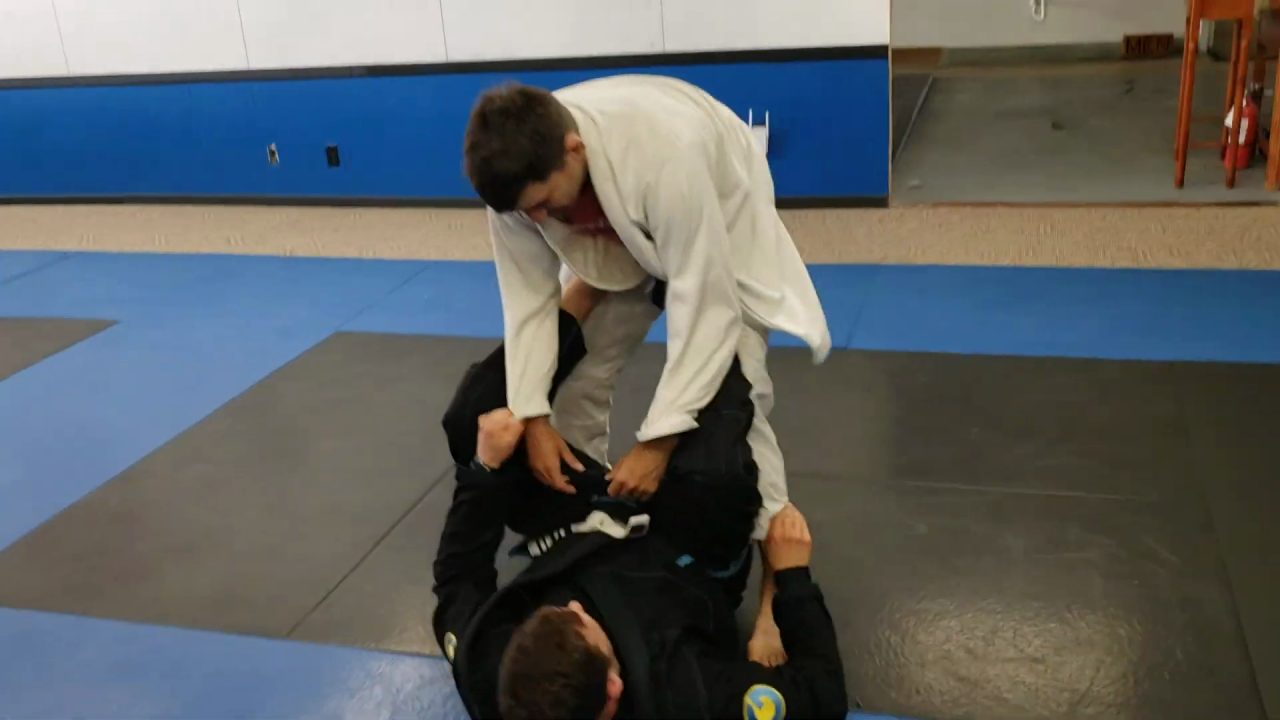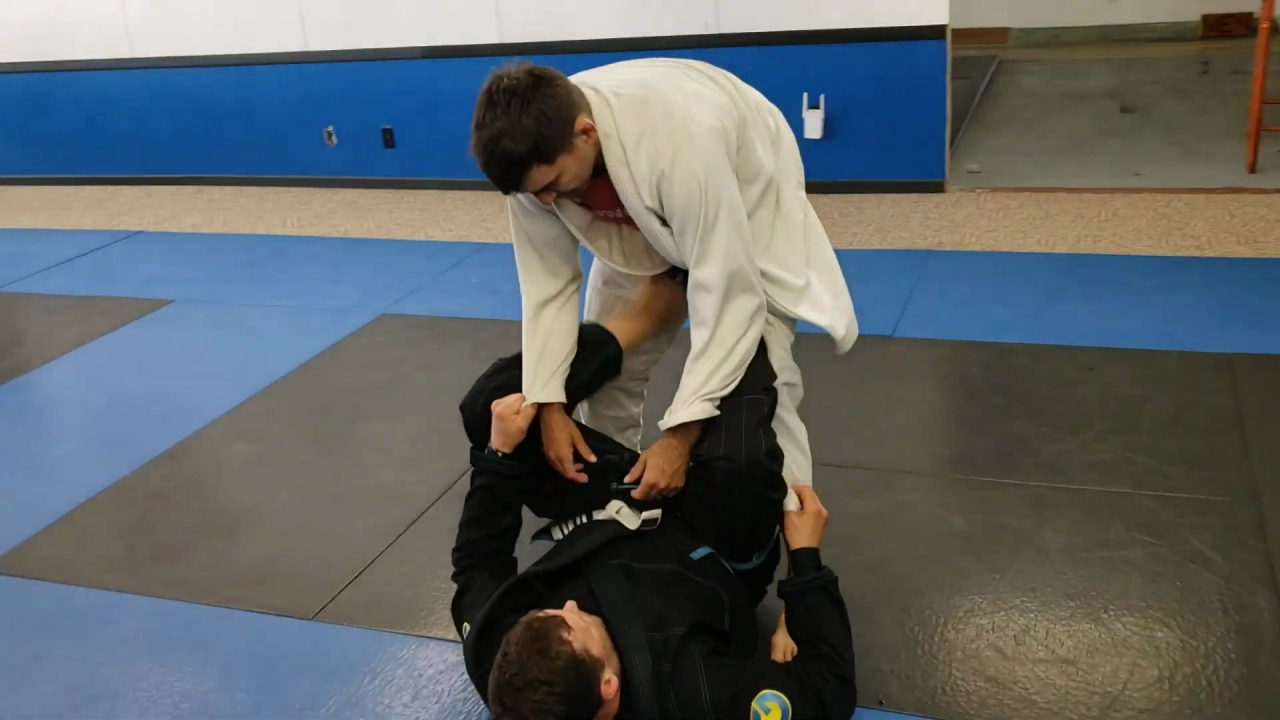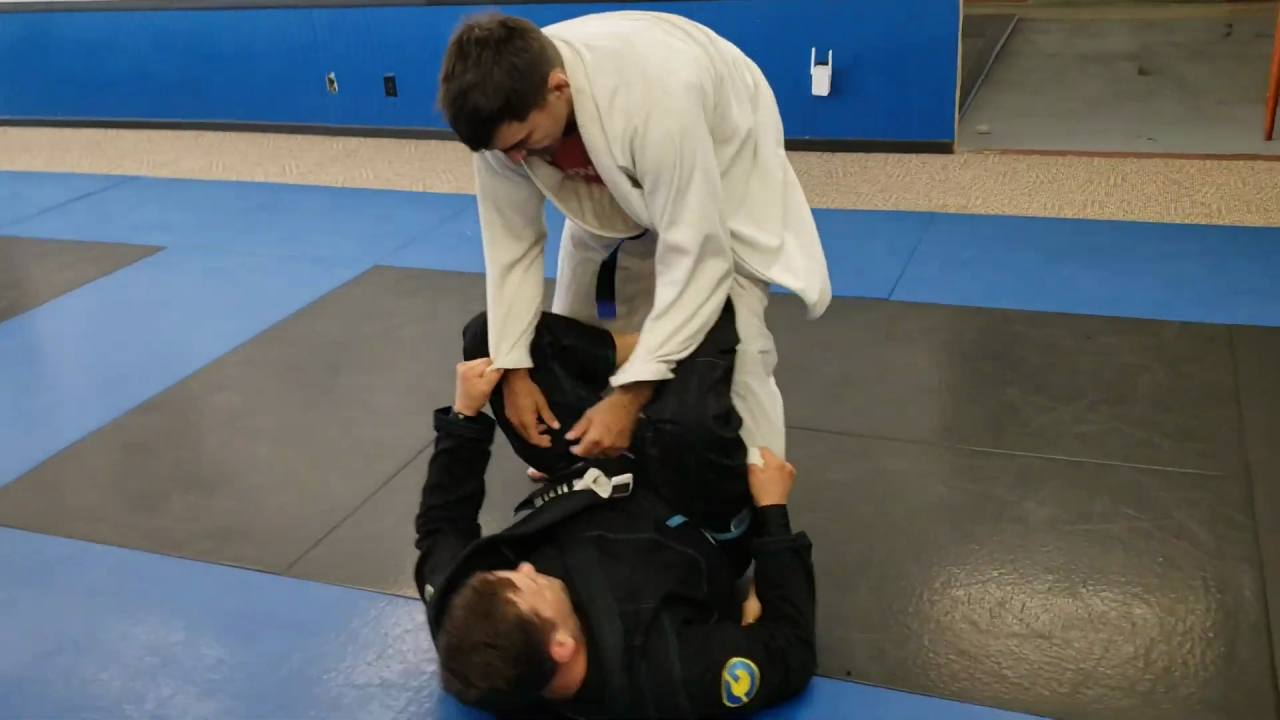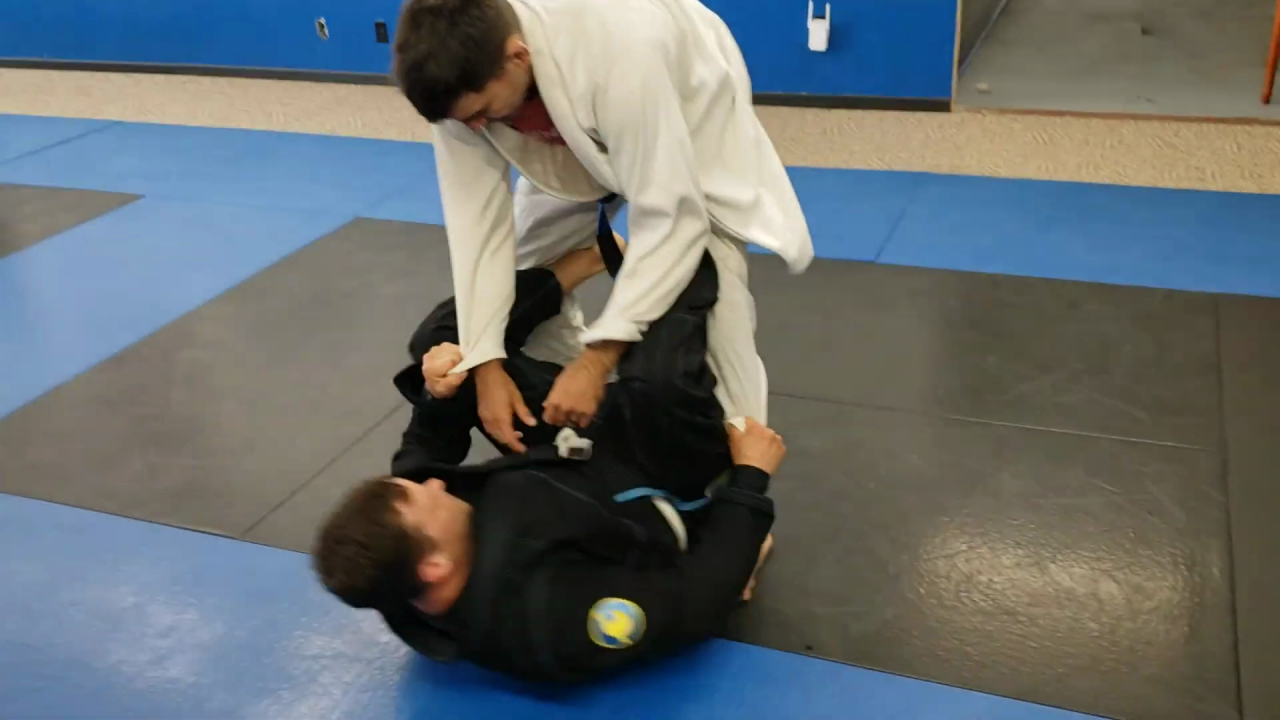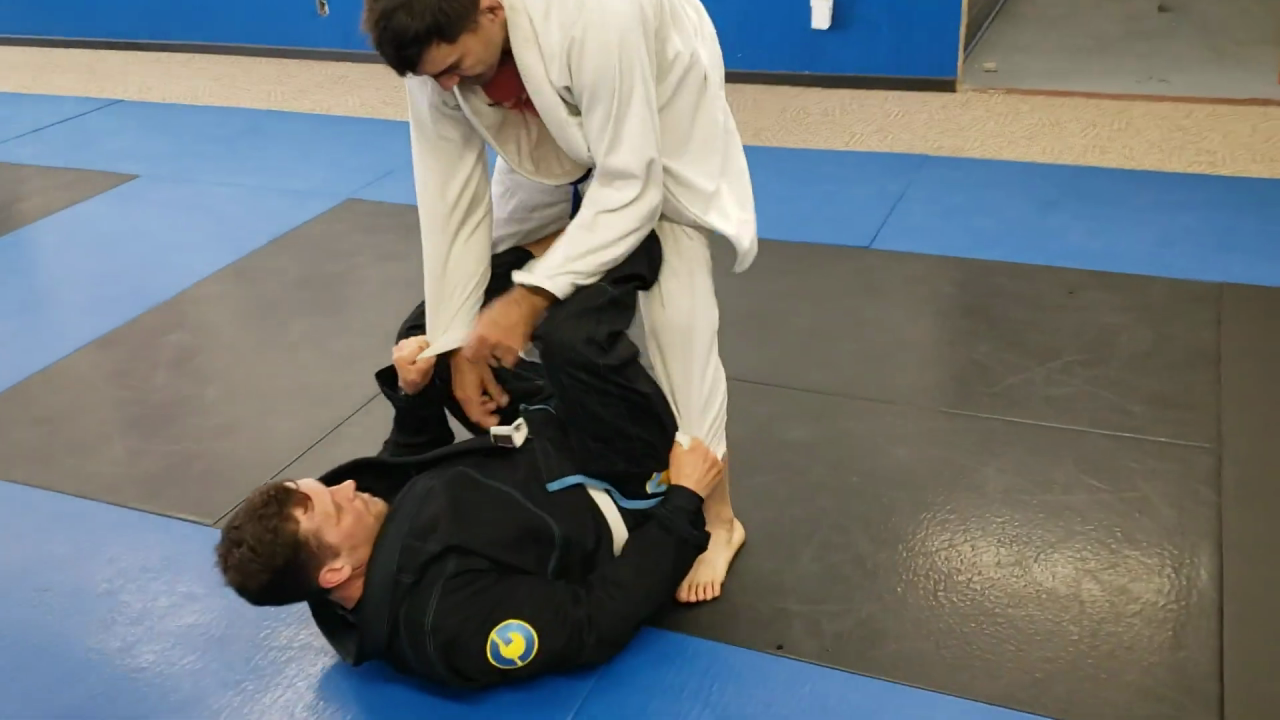
dt=0.2s
person 1, frame 1
left shoulder: (666, 151)
right shoulder: (522, 175)
left elbow: (707, 305)
right elbow: (528, 296)
left wrist: (658, 441)
right wrist: (533, 417)
left hip: (719, 227)
right hip: (610, 242)
right knee: (577, 376)
left ankle: (776, 589)
person 1, frame 2
left shoulder: (682, 139)
right shoulder: (538, 158)
left elbow: (728, 295)
right elbow: (549, 286)
left wrist: (678, 436)
right wrist: (548, 403)
left hip: (746, 210)
right hip: (637, 229)
right knee: (604, 378)
person 1, frame 3
left shoulder: (660, 98)
right shoulder: (509, 112)
left elbow: (698, 256)
right elbow: (512, 245)
left wrist: (630, 396)
right wrist: (513, 369)
left hip: (723, 166)
left knee: (735, 357)
person 1, frame 4
left shoulder: (622, 54)
right shoulder: (465, 90)
left elbow: (672, 220)
right elbow: (478, 225)
left wrist: (598, 357)
right wrist: (486, 364)
left hip: (692, 125)
left knee: (716, 323)
person 1, frame 5
right shoulder: (441, 49)
left elbow: (632, 188)
right elbow: (449, 189)
left wrist: (530, 299)
right wrist: (459, 340)
left hip: (659, 104)
right hip: (554, 120)
left knee: (674, 305)
right knee: (510, 256)
left ankle: (715, 516)
person 2, frame 1
left shoulder: (484, 681)
left elbow: (458, 576)
left wrist: (485, 468)
right wrist: (793, 578)
right hip: (687, 570)
left knee: (476, 414)
right knee: (715, 475)
person 2, frame 2
left shoulder: (504, 672)
left elbow: (479, 559)
left wrist: (498, 456)
right wrist: (805, 557)
right hip: (711, 562)
left knee: (486, 404)
right knee: (738, 465)
left ankle: (656, 306)
person 2, frame 3
left shoulder: (469, 650)
right shoulder: (659, 679)
left elbow: (441, 531)
right elbow: (789, 658)
left wrist: (463, 416)
right wrist: (773, 516)
right hip: (688, 530)
person 2, frame 4
left shoulder: (398, 585)
right shoulder: (543, 621)
left elbow: (420, 461)
right elbow: (687, 603)
left wrist: (437, 400)
right wrist: (751, 480)
right hip: (665, 502)
left knee: (440, 338)
right knee: (663, 378)
left ankle: (597, 254)
person 2, frame 5
right shoulder: (448, 622)
left elbow: (411, 459)
right elbow: (597, 623)
left wrist: (414, 392)
right wrist: (683, 502)
right hip: (622, 494)
left knee: (427, 333)
right knee: (575, 338)
right ankle: (638, 234)
